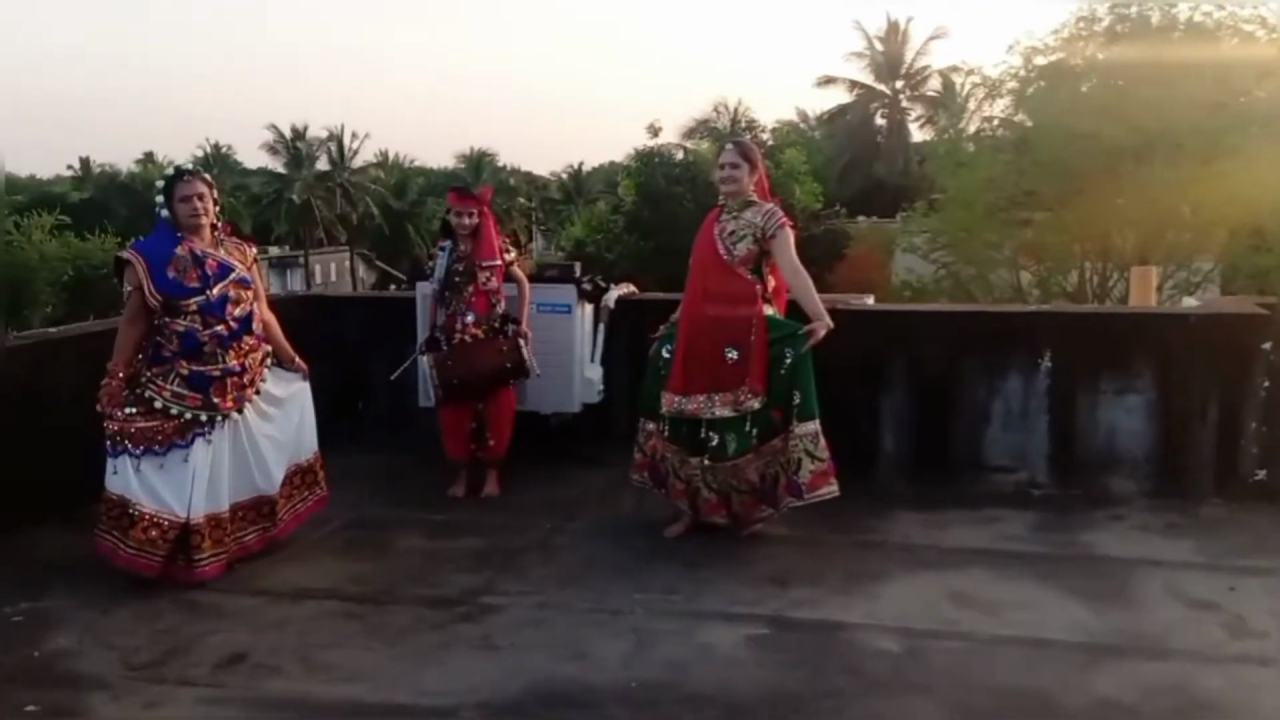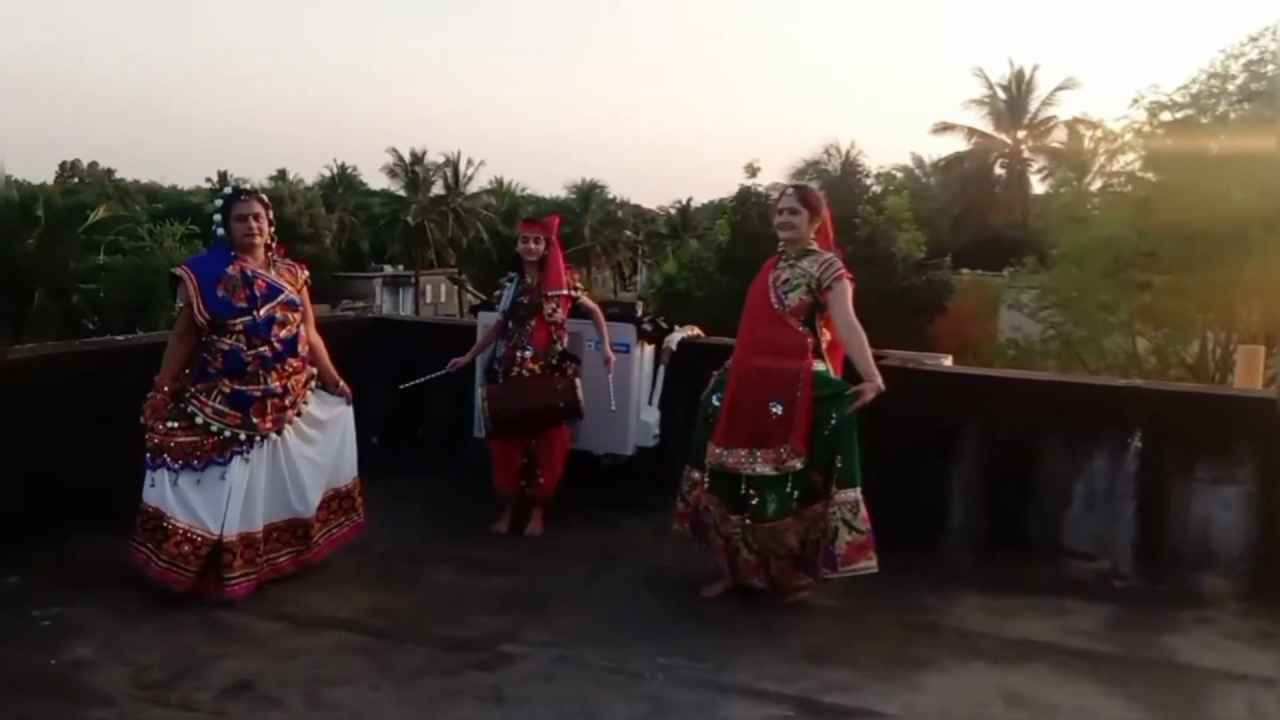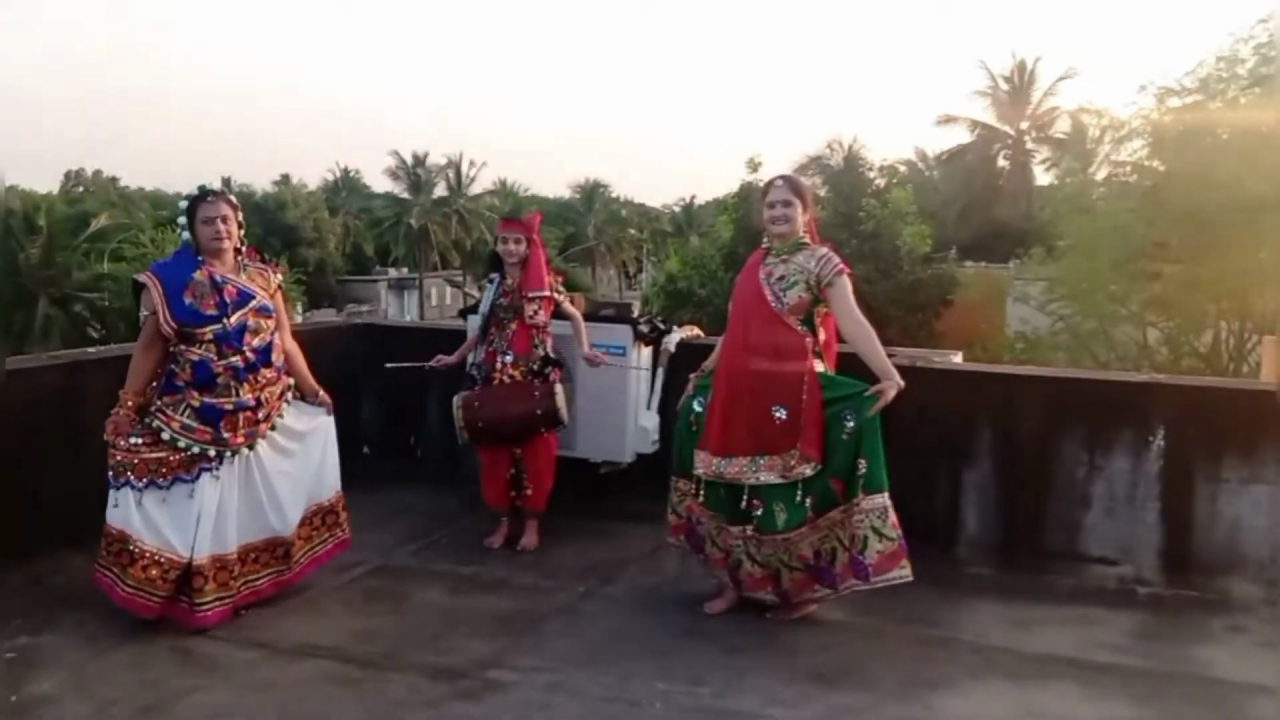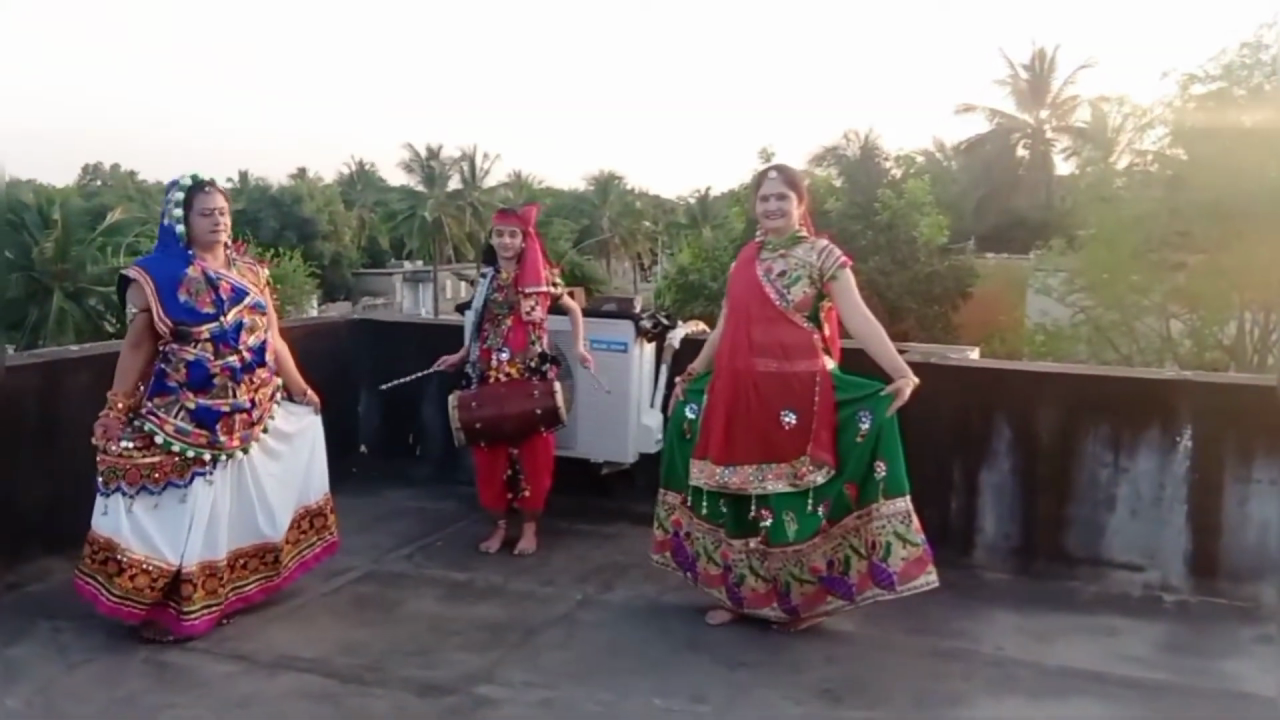
dt=1s
person 1, frame 1
left shoulder: (240, 252)
right shoulder: (152, 257)
left elbow: (261, 313)
right elbow: (134, 320)
left wrist: (288, 358)
right wrist: (115, 380)
left hip: (241, 381)
right hip: (181, 387)
left knee: (239, 465)
right knee: (188, 470)
left ankle: (241, 534)
right ankle: (193, 550)
person 1, frame 2
left shoulder: (291, 274)
right shoulder: (204, 274)
left elbow: (309, 334)
right elbow: (184, 337)
left wrist: (333, 381)
right wrist: (161, 393)
left hip: (286, 401)
right hip: (224, 404)
left knee: (278, 484)
right knee: (228, 486)
left ankle: (275, 557)
right ankle: (225, 569)
person 1, frame 3
left shoulder: (263, 277)
right shoulder: (169, 280)
left elbow: (284, 341)
right elbow: (149, 347)
left wrist: (311, 390)
right wrist: (127, 409)
left hip: (259, 415)
right hip: (194, 419)
left knee: (250, 503)
right knee: (197, 506)
left ankle: (245, 584)
right ankle: (194, 596)
person 1, frame 4
left shoulder: (251, 272)
right shoulder: (158, 275)
left elbow: (272, 338)
right elbow: (137, 346)
left wrist: (299, 389)
right wrist: (116, 410)
left hip: (247, 416)
right hip: (184, 420)
left knee: (236, 507)
right knee: (182, 511)
left ankle: (222, 598)
right ankle: (166, 609)
person 2, frame 1
left shoulder: (768, 215)
right shoulder: (712, 218)
left elbow: (791, 269)
left wrist: (820, 317)
right wrist: (677, 321)
left hip: (746, 332)
right hip: (700, 332)
left knee: (744, 421)
right knee: (693, 421)
left ankle: (748, 507)
right ankle: (695, 506)
person 2, frame 2
left shoulder: (827, 266)
right shoulder: (772, 265)
left elbow: (846, 324)
left wrist: (871, 377)
right wrist: (729, 371)
left hip: (798, 387)
right hip: (753, 385)
left knee: (790, 480)
right knee: (739, 477)
left ankle: (792, 573)
right ankle: (737, 567)
person 2, frame 3
left shoulder: (822, 262)
right shoulder: (753, 263)
left elbow: (851, 323)
left wrist: (888, 375)
right wrist: (704, 374)
left hip: (793, 391)
right hip: (741, 390)
left knee: (791, 486)
right knee: (736, 485)
left ankle: (799, 588)
right ankle: (739, 580)
person 2, frame 4
left shoulder: (822, 255)
right shoulder: (744, 260)
left elbow: (858, 319)
right elbow: (724, 329)
left wrist: (902, 373)
right wrist: (691, 376)
left hip: (799, 391)
right hip: (740, 391)
left knee: (799, 493)
right knee: (737, 490)
left ankle: (807, 599)
right ankle: (740, 592)
person 3, frame 1
left shoulder: (496, 247)
right shoulder: (442, 251)
left elbow: (522, 282)
right elbow: (436, 296)
left wrist: (522, 323)
right wrist: (431, 335)
right hip: (452, 340)
left knee: (494, 405)
right knee: (455, 406)
left ankle: (492, 473)
right ankle: (460, 473)
person 3, frame 2
left shoulder: (563, 282)
right shoulder: (510, 283)
left elbow: (593, 311)
right elbow: (499, 326)
left wrist: (605, 347)
right wrist: (469, 357)
left hip: (550, 372)
right hip: (511, 370)
left knee: (547, 441)
right knee: (507, 440)
left ankle: (538, 511)
right ankle: (508, 509)
person 3, frame 3
left shoulder: (545, 283)
right shoulder: (493, 284)
left elbow: (574, 315)
left wrist: (584, 349)
right wrist: (455, 357)
left hip: (535, 377)
right hip: (495, 376)
left knee: (535, 449)
right knee: (497, 448)
left ankle: (531, 524)
right ankle: (503, 521)
person 3, frame 4
left shoulder: (541, 276)
right shoulder: (485, 279)
left elbow: (573, 308)
left wrist: (578, 348)
right wrist: (461, 356)
left hip: (531, 375)
right hip: (490, 374)
left knee: (531, 449)
right knee: (492, 449)
left ankle: (529, 527)
right ankle: (499, 525)
